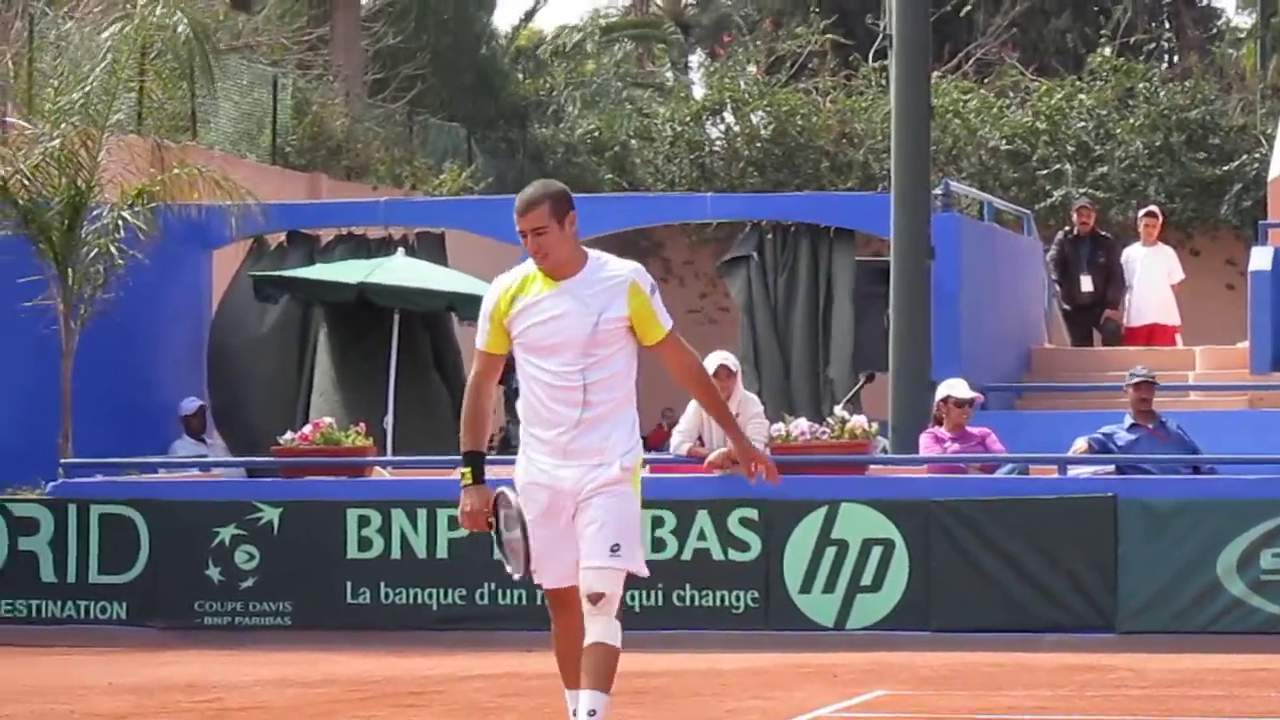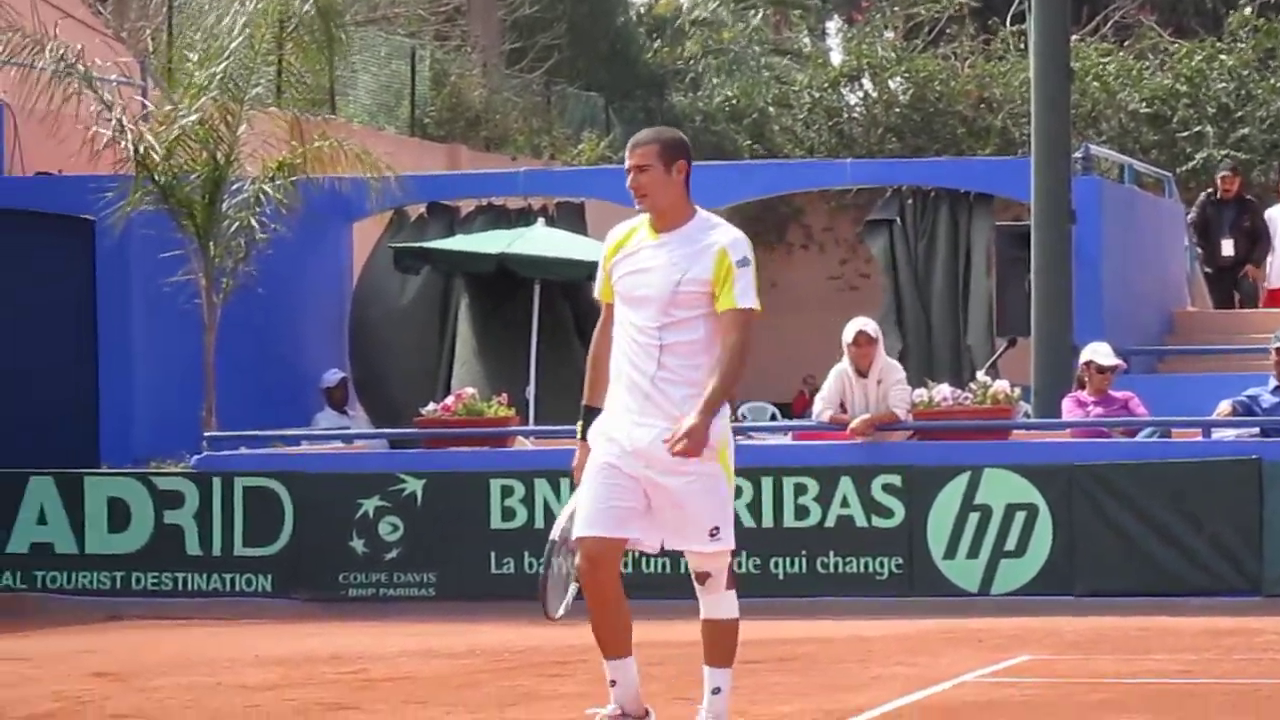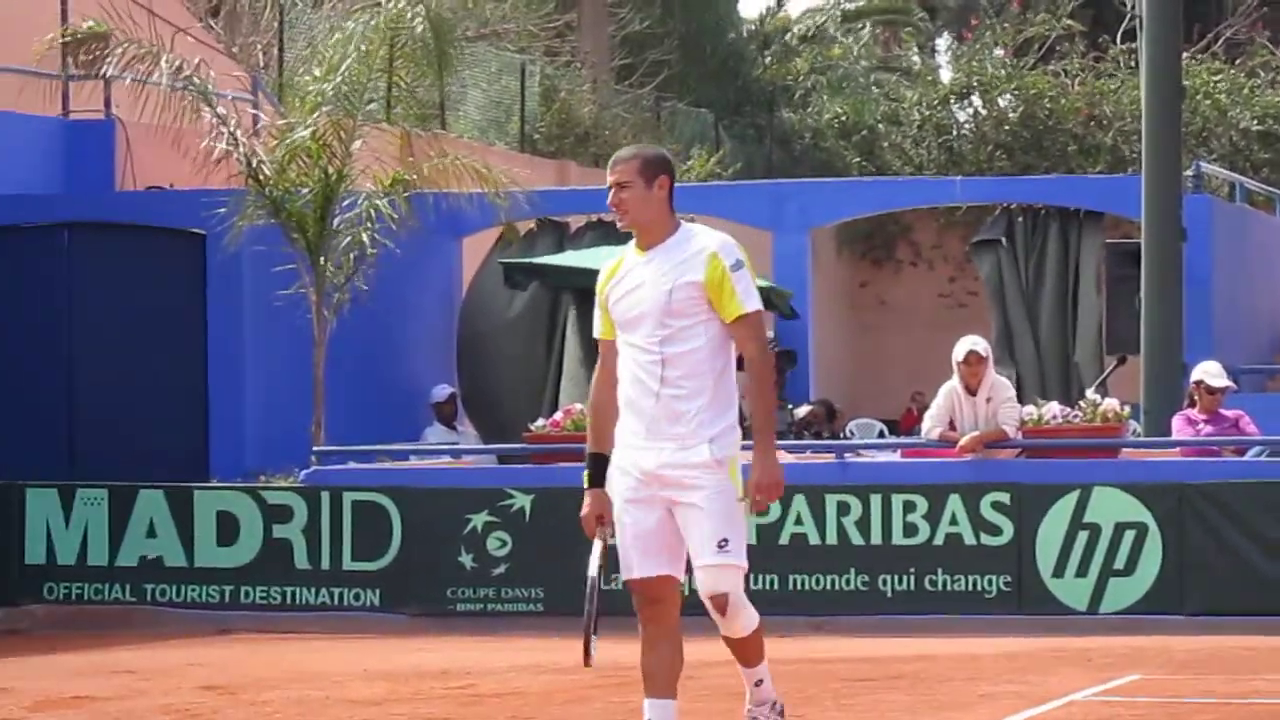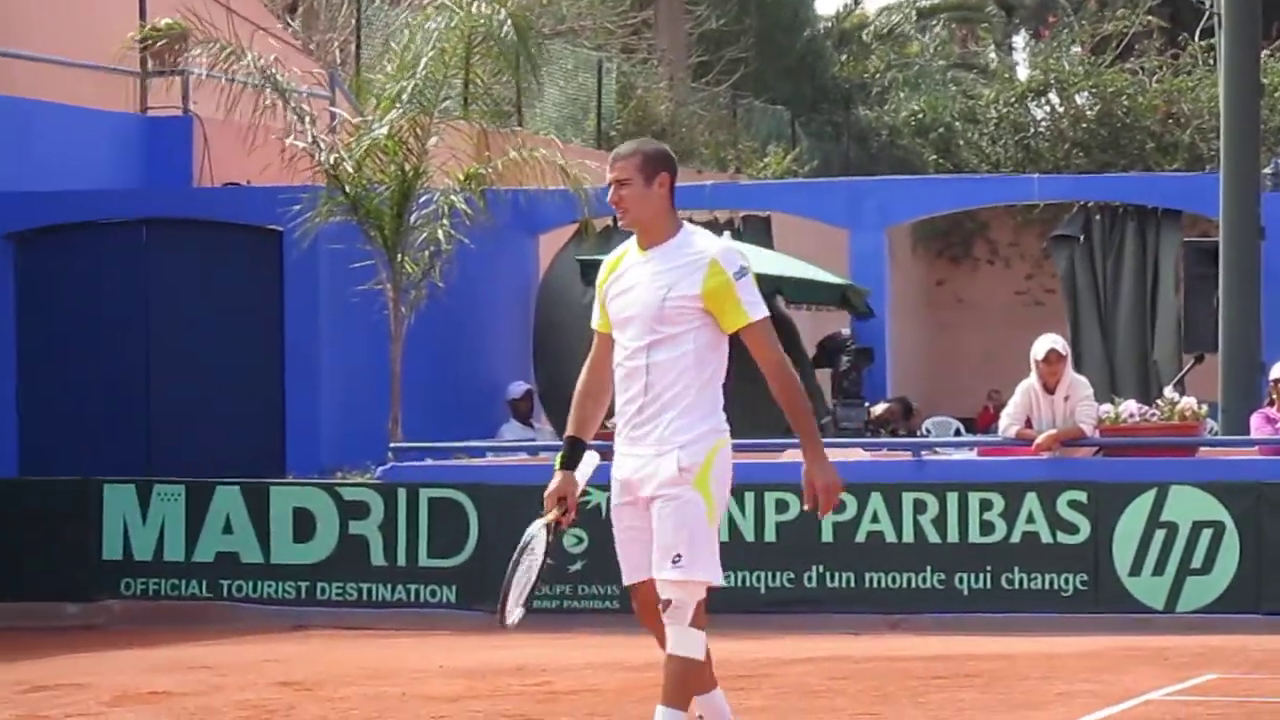
dt=0.5s
person 1, frame 1
left shoulder: (626, 282)
right shoulder: (506, 293)
left elbow: (683, 363)
right elbow: (480, 385)
left wrist: (737, 437)
right wrist: (473, 477)
left hip: (610, 469)
right hip: (541, 473)
left knee: (599, 601)
right knee: (563, 605)
person 1, frame 2
left shoulder: (725, 246)
right shoulder: (619, 243)
left elbow: (736, 345)
left wrist: (704, 417)
right wrist: (588, 428)
left hip: (691, 440)
right hip: (618, 436)
left knee: (711, 574)
right knee: (595, 562)
person 1, frame 3
left shoulder: (715, 254)
right shoulder: (613, 274)
left elbow: (757, 354)
left wrist: (765, 450)
right wrist: (595, 479)
left hip: (703, 457)
right hip: (634, 464)
left knee: (721, 593)
right knee: (653, 601)
person 1, frame 4
left shoulder: (715, 259)
right shoulder: (614, 266)
left elbow: (772, 360)
right elbow: (598, 369)
left wrist: (813, 453)
right wrist: (568, 463)
left hip: (688, 459)
right hip: (627, 461)
left knee: (683, 606)
right knee: (655, 612)
